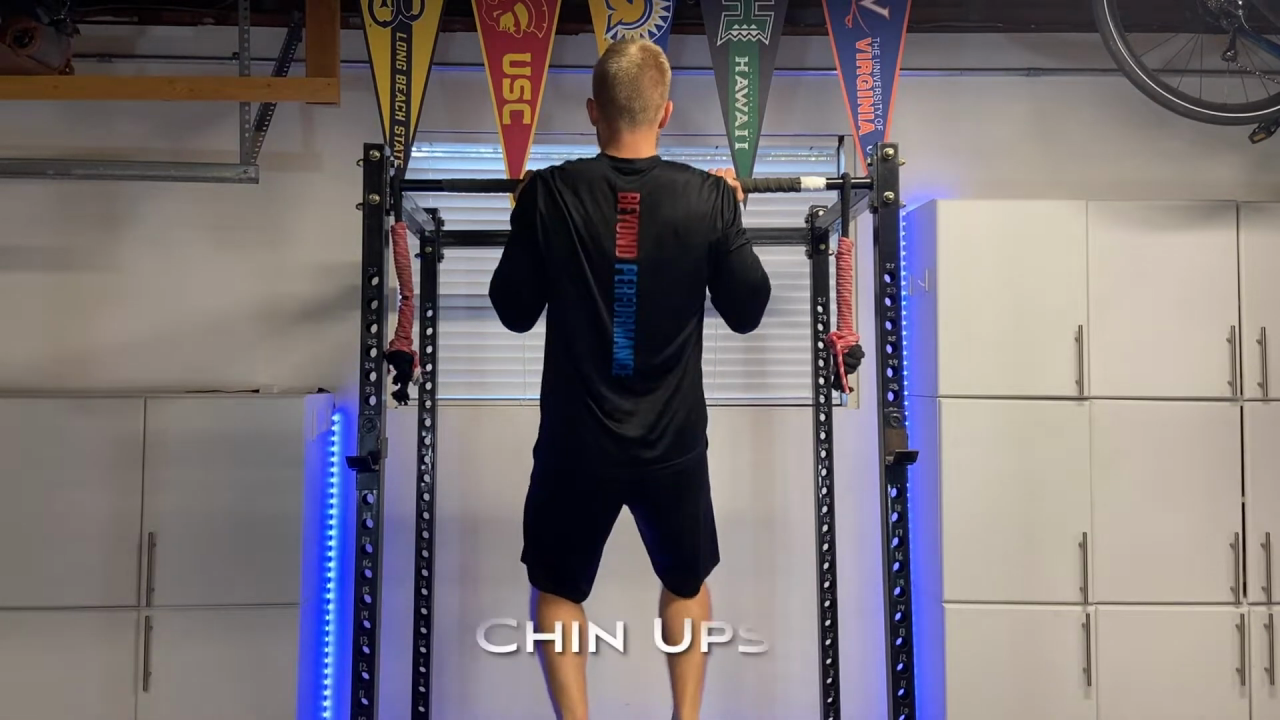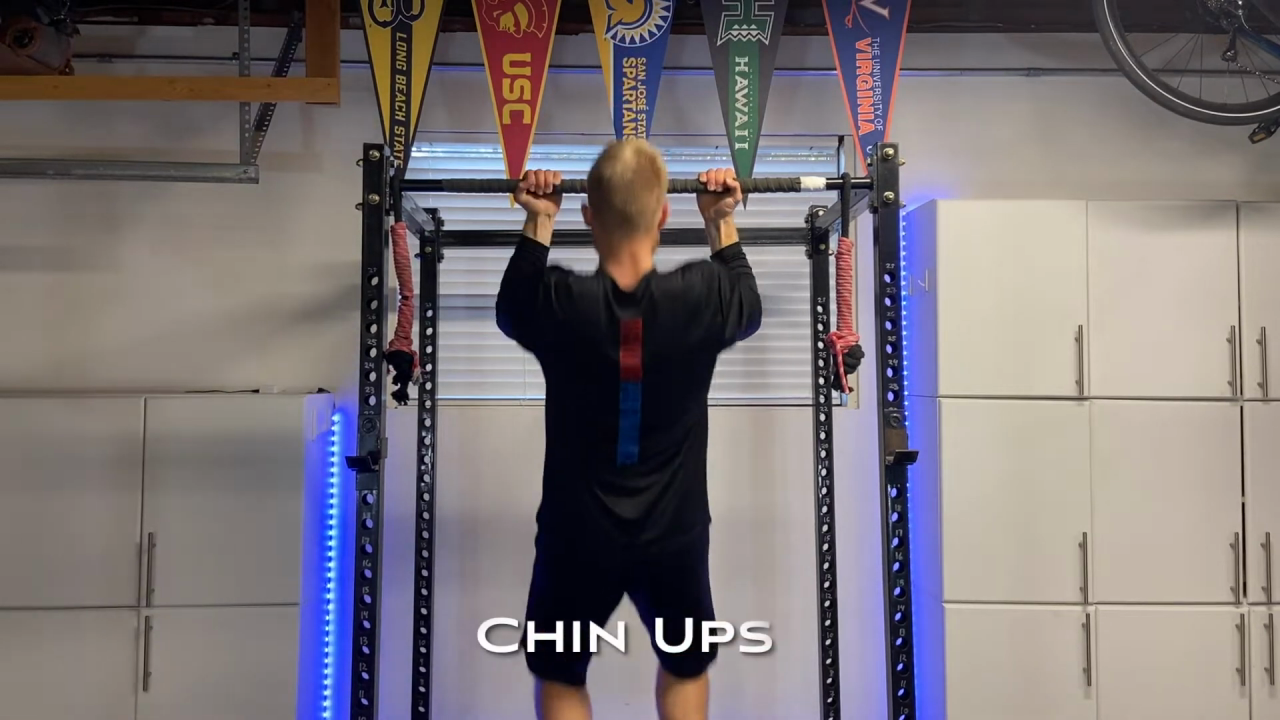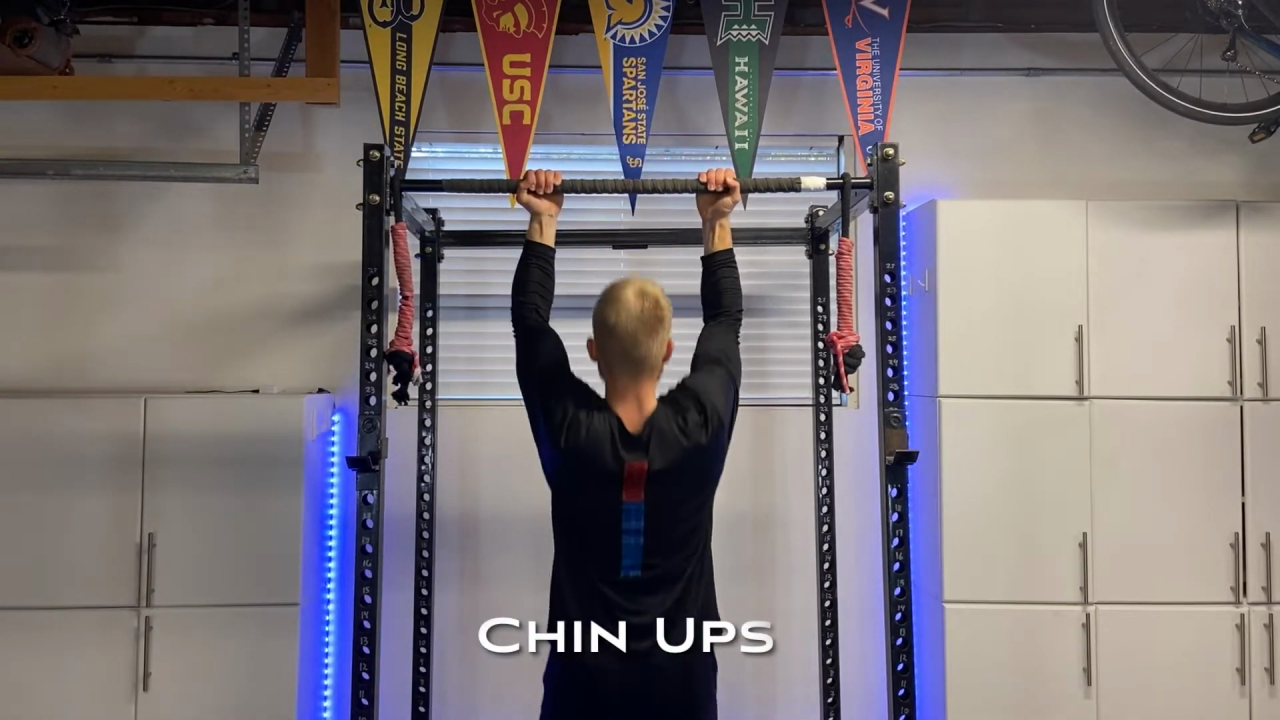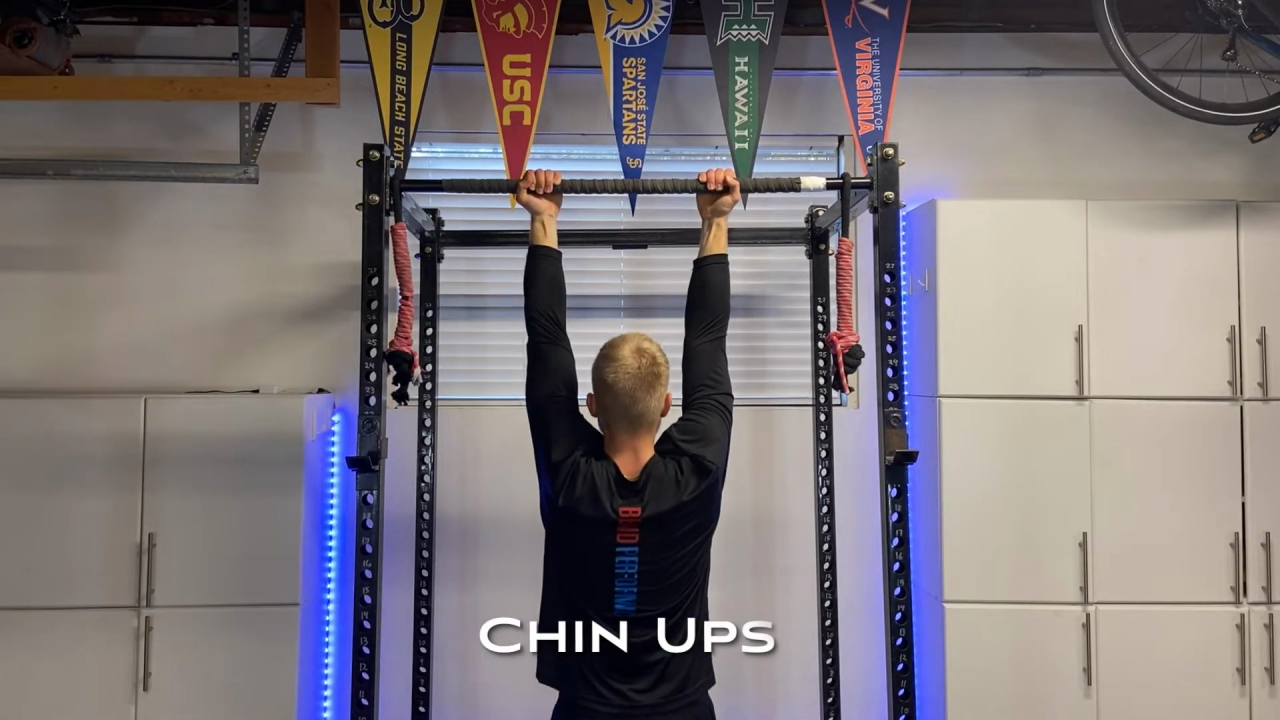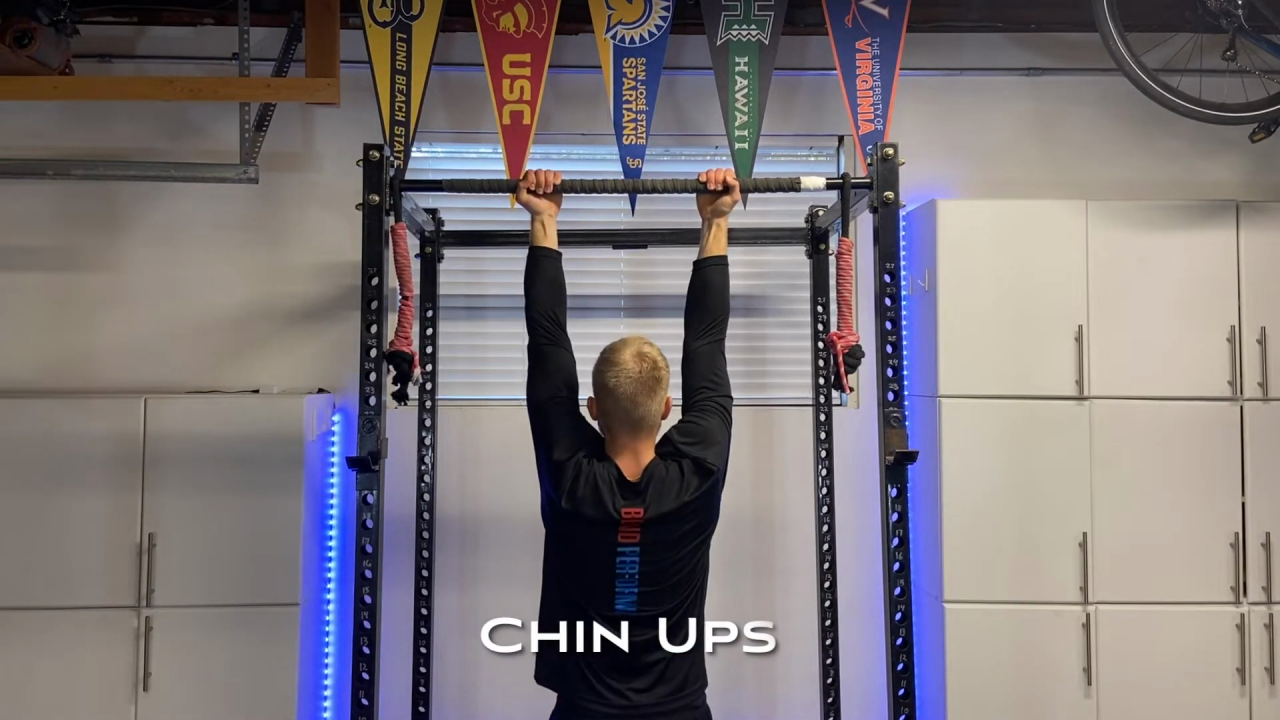
dt=0.4s
person 1, frame 1
left shoulder: (550, 193)
right shoulder: (707, 196)
left elbow: (514, 311)
right elbow: (747, 311)
left hip: (577, 445)
right hip: (672, 445)
left knee: (557, 591)
right knee: (685, 586)
person 1, frame 2
left shoulder: (558, 302)
right shoulder: (701, 298)
left elbow: (511, 305)
right elbow: (747, 306)
left wrist: (538, 221)
right wrist: (722, 223)
left hip: (577, 538)
right hip: (672, 536)
right knee: (686, 667)
person 1, frame 3
left shoulder: (569, 436)
right shoulder: (700, 429)
left elbow: (530, 324)
right elbow: (725, 322)
left wrist: (543, 222)
right wrist: (717, 222)
left hip: (586, 670)
right hip: (679, 669)
person 1, frame 4
left shoulder: (567, 476)
right shoulder: (697, 473)
left elbow: (546, 336)
right elbow: (707, 334)
left wrist: (544, 222)
right wrist: (715, 223)
person 1, frame 5
left shoulder: (569, 478)
right shoulder: (696, 474)
left elbow: (547, 338)
right elbow: (706, 338)
left wrist: (544, 223)
right wrist: (714, 224)
